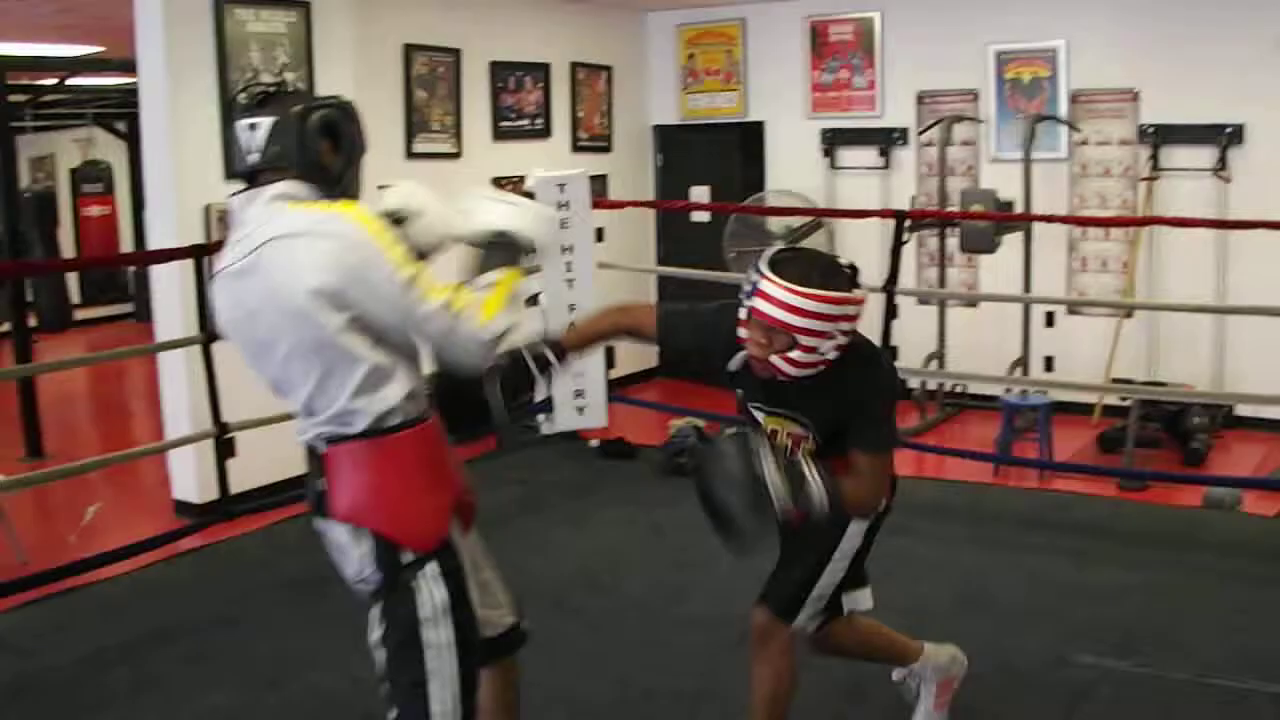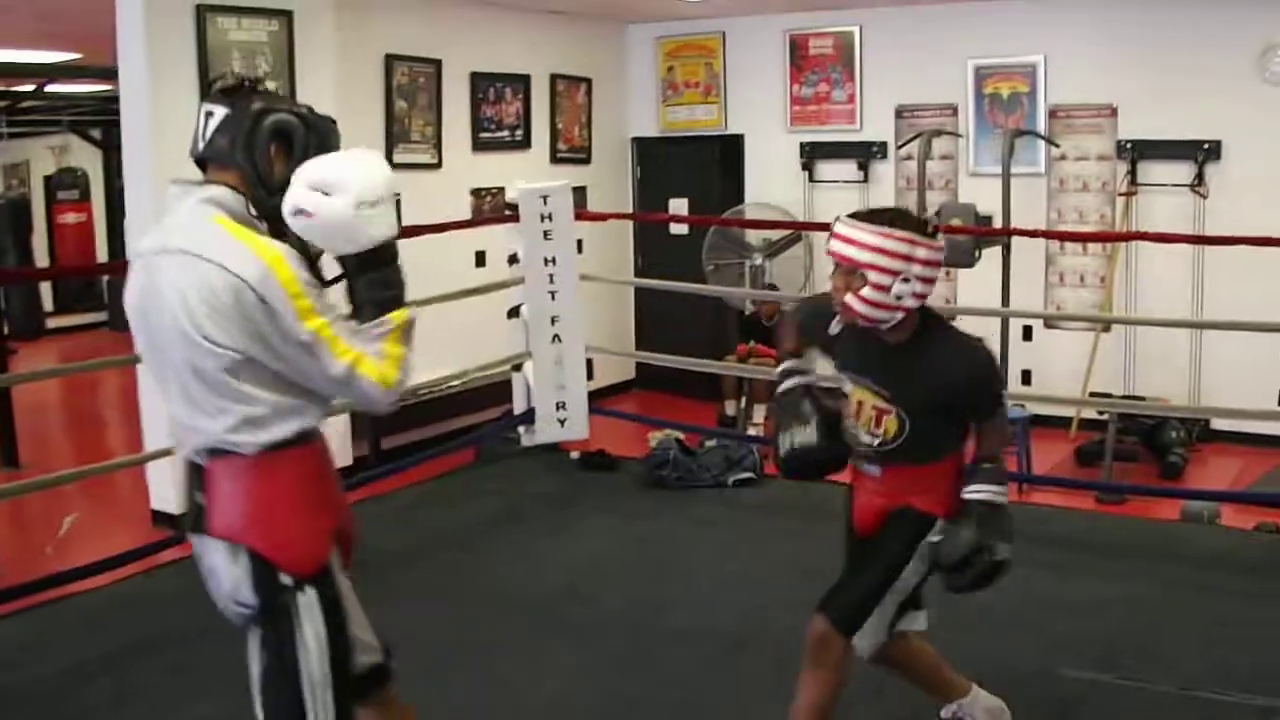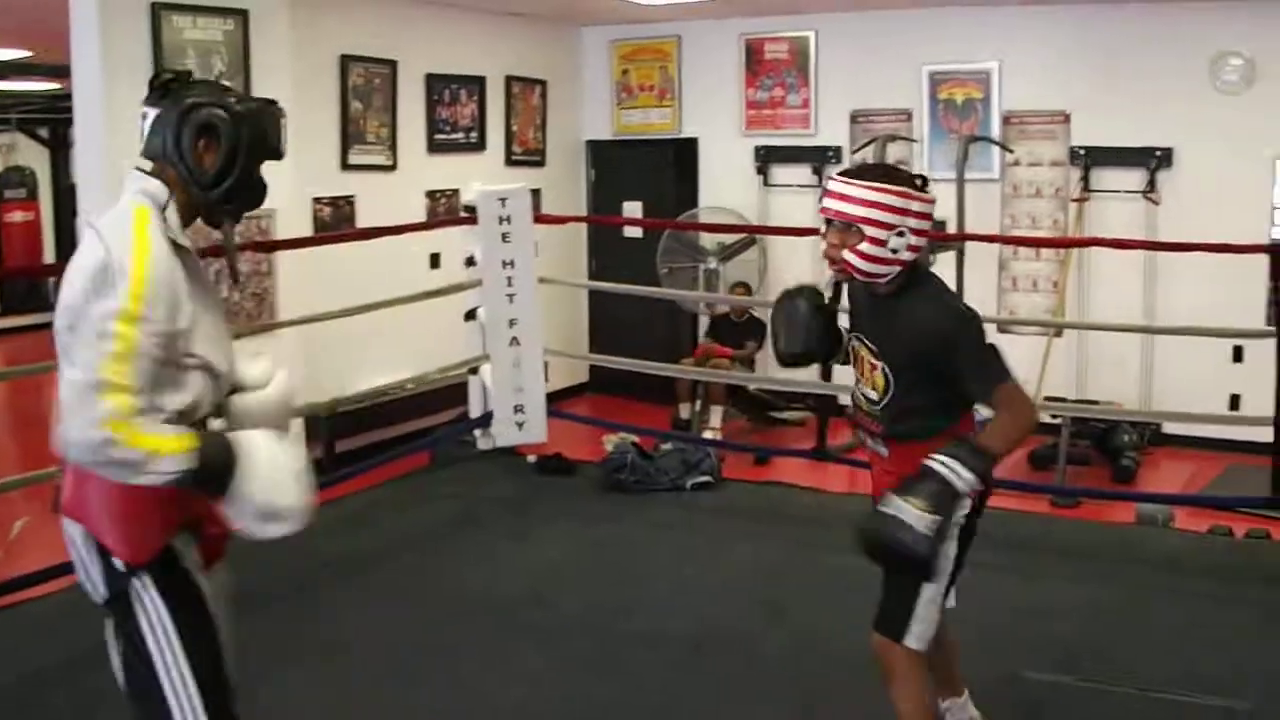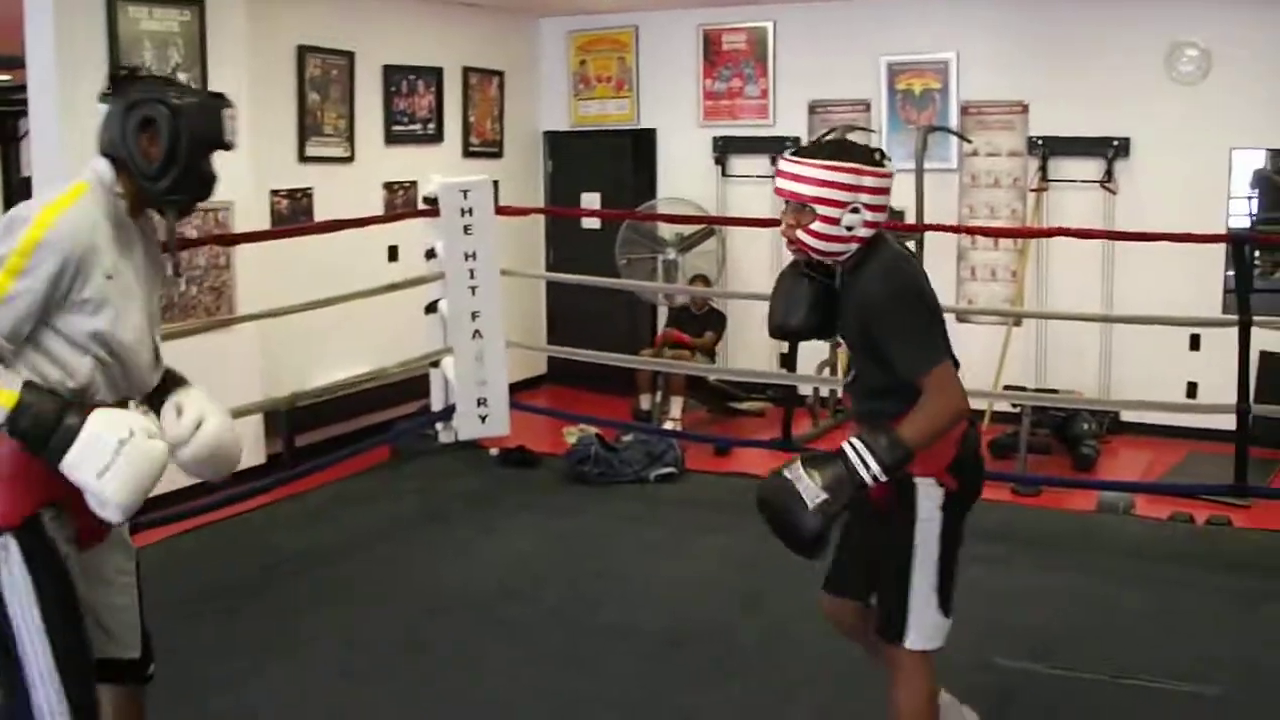
dt=0.3s
person 1, frame 1
left shoulder: (232, 273)
right shoulder: (339, 231)
right elbow: (468, 335)
left wrist: (389, 233)
right wrist: (509, 247)
left hip: (352, 474)
right hip: (394, 479)
left knee: (495, 642)
person 1, frame 2
left shoulder: (160, 246)
right shoulder: (256, 263)
right elbow: (375, 383)
left wrist: (298, 244)
right wrist: (374, 256)
left hip: (237, 492)
right hip: (276, 502)
person 1, frame 3
left shoulder: (167, 233)
right shoulder: (135, 250)
right elbow: (97, 426)
left wrist: (225, 377)
right wrist: (225, 466)
left hip: (169, 500)
right hip: (133, 502)
person 1, frame 4
left shoulder: (135, 226)
right shoulder: (62, 222)
left wrist: (170, 392)
right wrist: (62, 432)
left hip: (91, 481)
left knee: (123, 667)
person 2, frame 1
left shoulder: (866, 375)
right shoulder: (736, 327)
left elbow: (868, 484)
right elbow: (628, 317)
left hip: (848, 498)
left knee: (771, 624)
right knee: (828, 628)
right ankle: (930, 663)
person 2, frame 2
left shoulder: (957, 362)
right shoulder: (838, 317)
left elbow: (992, 420)
right elbow: (795, 321)
left wrist: (986, 495)
right wrist: (797, 390)
left hip: (920, 509)
right hip: (868, 495)
left knee: (827, 636)
right knee: (885, 638)
person 2, frame 3
left shoulder: (938, 316)
right shoulder: (870, 286)
left elbow: (1018, 412)
left wrist: (941, 482)
right wrist: (824, 331)
left hip: (943, 487)
right hip: (901, 477)
left knee: (895, 645)
right knee: (921, 621)
person 2, frame 4
left shoulder: (886, 283)
right shoulder: (858, 265)
left elbow: (948, 398)
left wrist: (850, 468)
right wrist: (819, 310)
left hip: (925, 477)
right hip: (895, 469)
left knee: (904, 640)
right knee: (844, 605)
